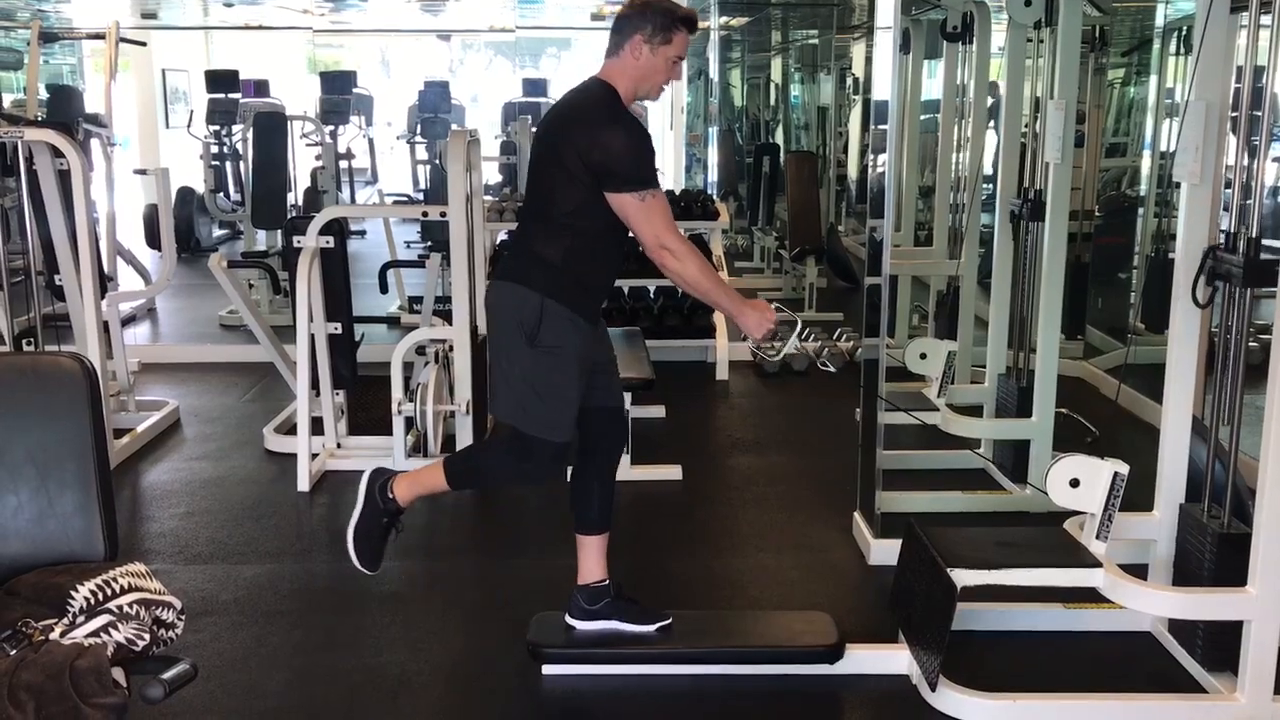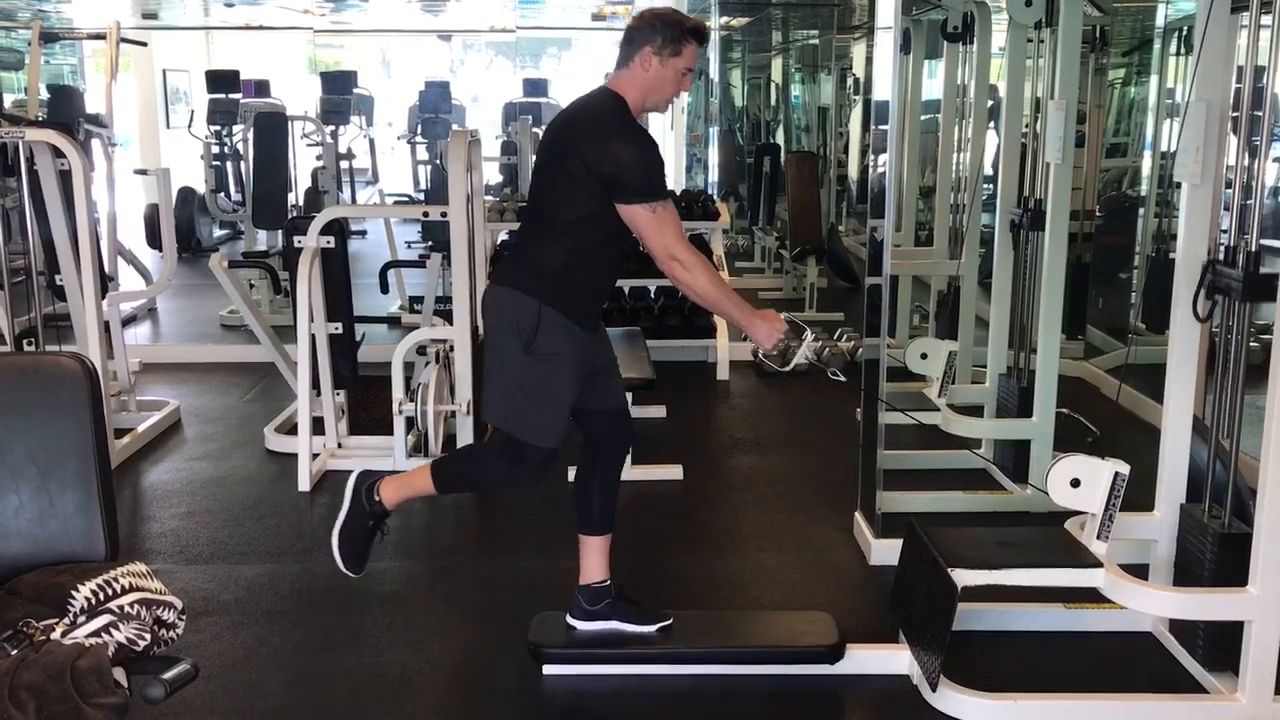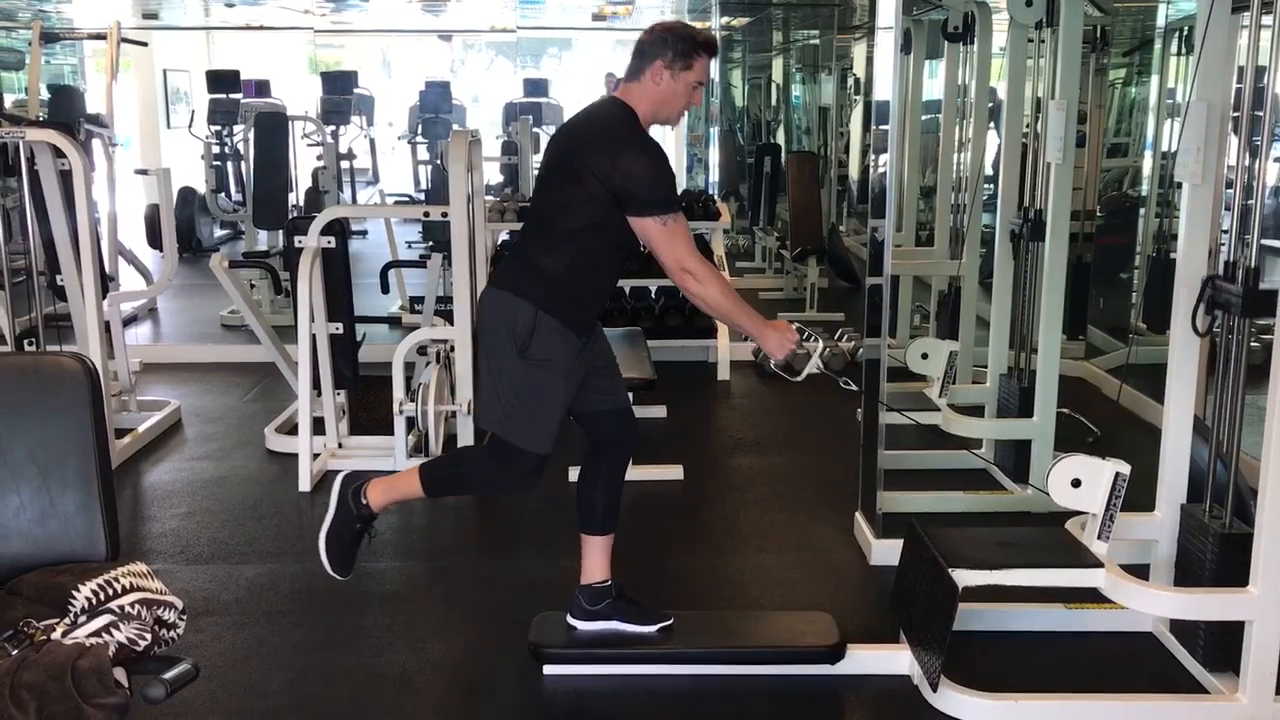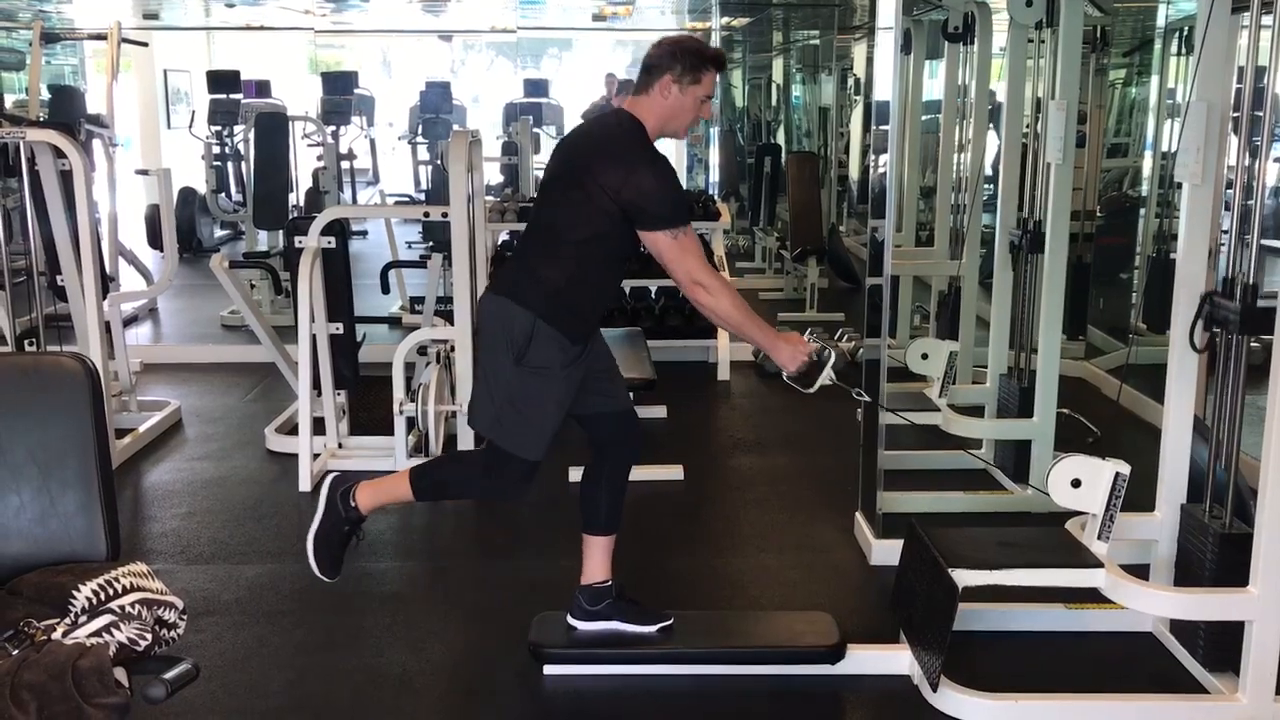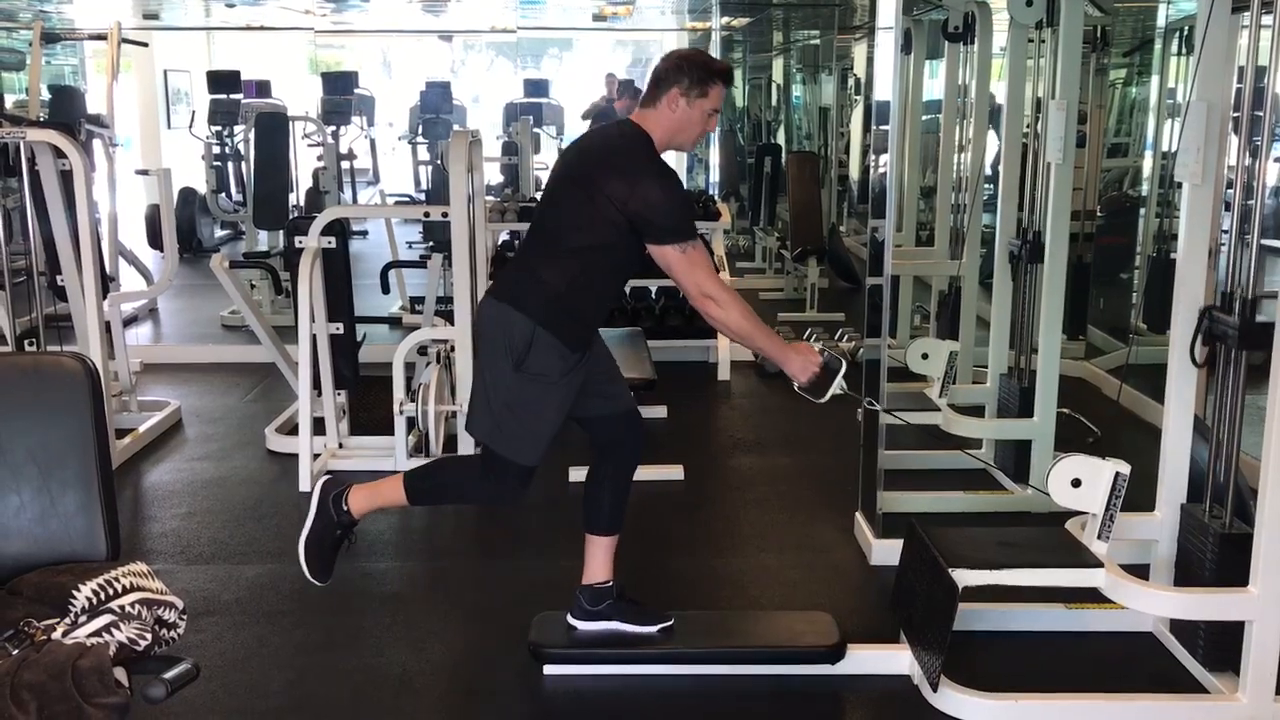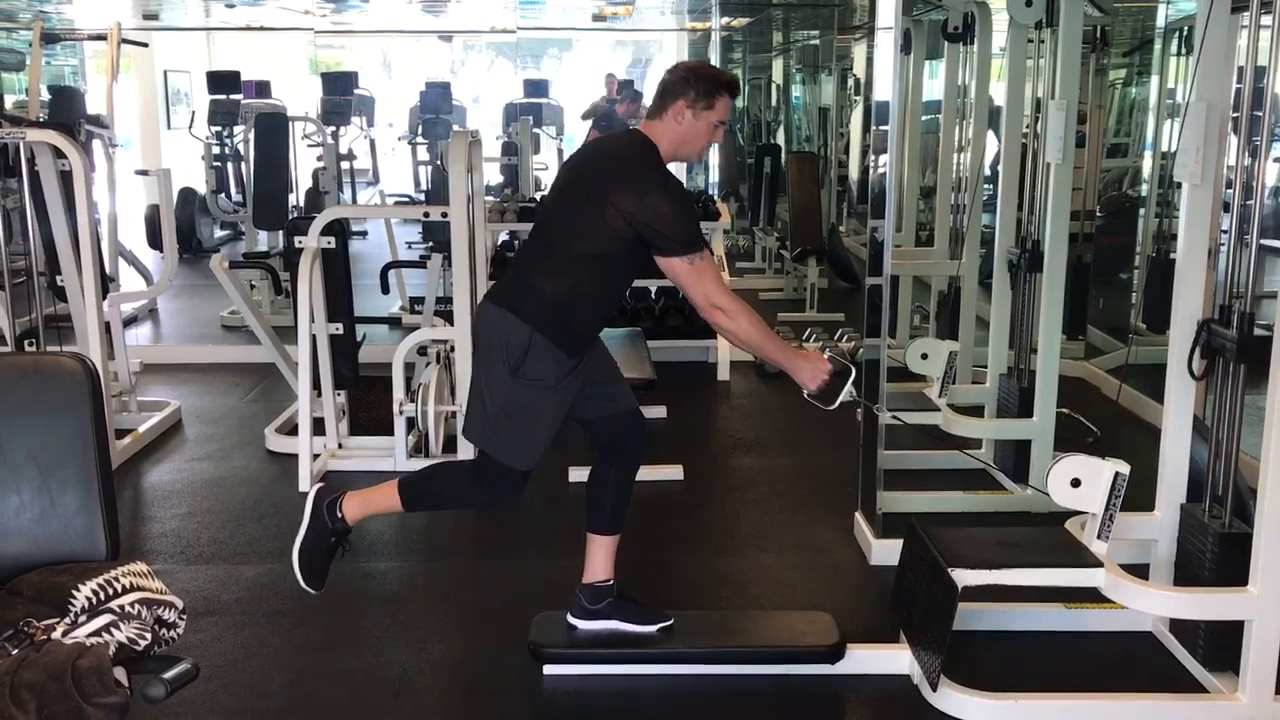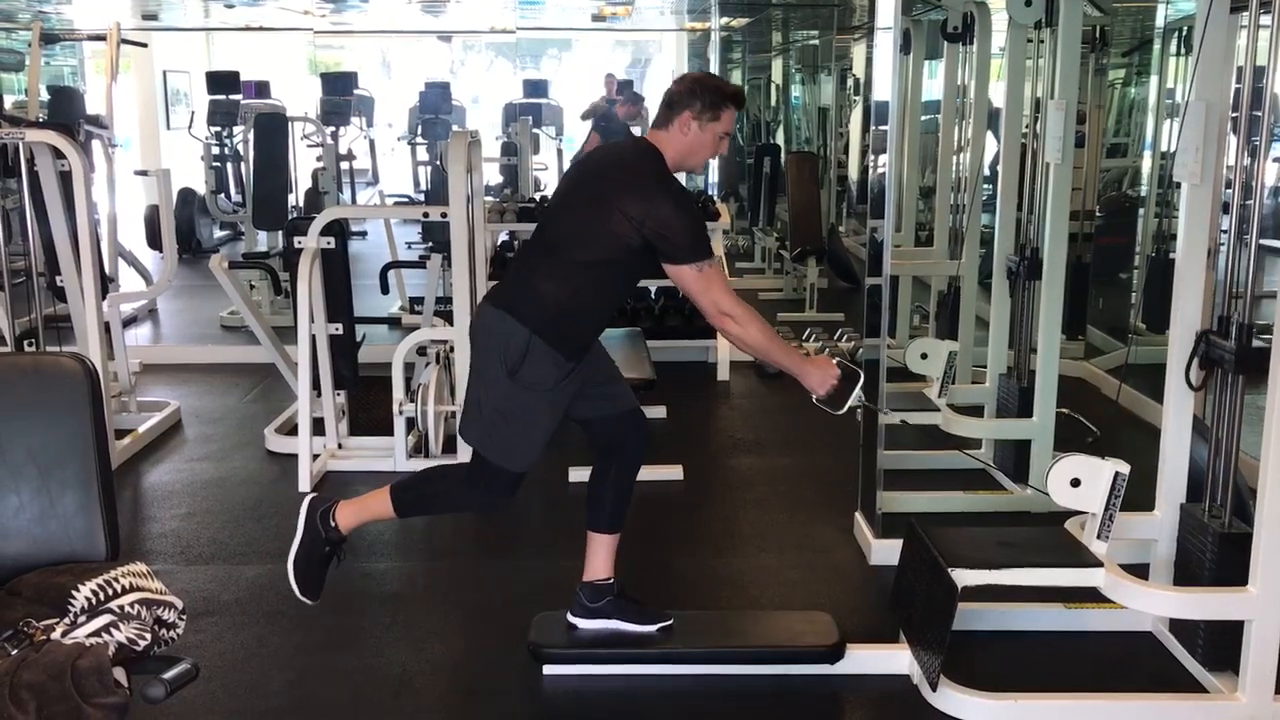
dt=0.1s
person 1, frame 1
left shoulder: (585, 108)
right shoulder: (612, 130)
right elbow: (665, 247)
right wrist: (742, 311)
left hip: (562, 303)
right hip: (541, 306)
left knee: (605, 434)
right knee: (537, 451)
left ankle: (593, 596)
right ankle: (391, 493)
person 1, frame 2
left shoulder: (591, 117)
right shoulder: (621, 140)
right elbow: (674, 257)
right wrist: (749, 321)
left hip: (560, 308)
right hip: (539, 311)
left knee: (609, 435)
right knee: (527, 456)
left ankle: (594, 596)
right ankle: (380, 495)
person 1, frame 3
left shoulder: (597, 125)
right shoulder: (633, 153)
right elbow: (687, 270)
right wrist: (764, 333)
left hip: (558, 313)
right hip: (534, 317)
left knee: (614, 434)
right knee: (516, 462)
left ankle: (595, 595)
right ankle: (362, 498)
person 1, frame 4
left shoulder: (602, 135)
right shoulder: (641, 167)
right elbow: (697, 282)
right wrist: (774, 344)
left hip: (557, 319)
right hip: (532, 324)
left knee: (618, 435)
right knee: (508, 468)
left ankle: (595, 595)
right ankle: (354, 500)
person 1, frame 5
left shoulder: (605, 145)
right shoulder: (648, 180)
right elbow: (708, 295)
right wrist: (787, 355)
left hip: (556, 325)
right hip: (530, 331)
left knee: (622, 436)
right knee: (502, 474)
left ankle: (596, 596)
right ankle: (344, 504)
person 1, frame 6
left shoulder: (610, 153)
right shoulder: (655, 192)
right elbow: (715, 304)
right wrist: (795, 363)
left hip: (554, 328)
right hip: (528, 336)
left knee: (624, 435)
right knee: (497, 479)
left ankle: (596, 595)
right ankle: (339, 511)
person 1, frame 7
left shoulder: (614, 161)
right shoulder: (662, 201)
right elbow: (724, 312)
right wrist: (805, 369)
left hip: (553, 333)
right hip: (526, 339)
left knee: (625, 436)
right knee: (491, 481)
left ankle: (596, 595)
right ankle: (332, 520)
